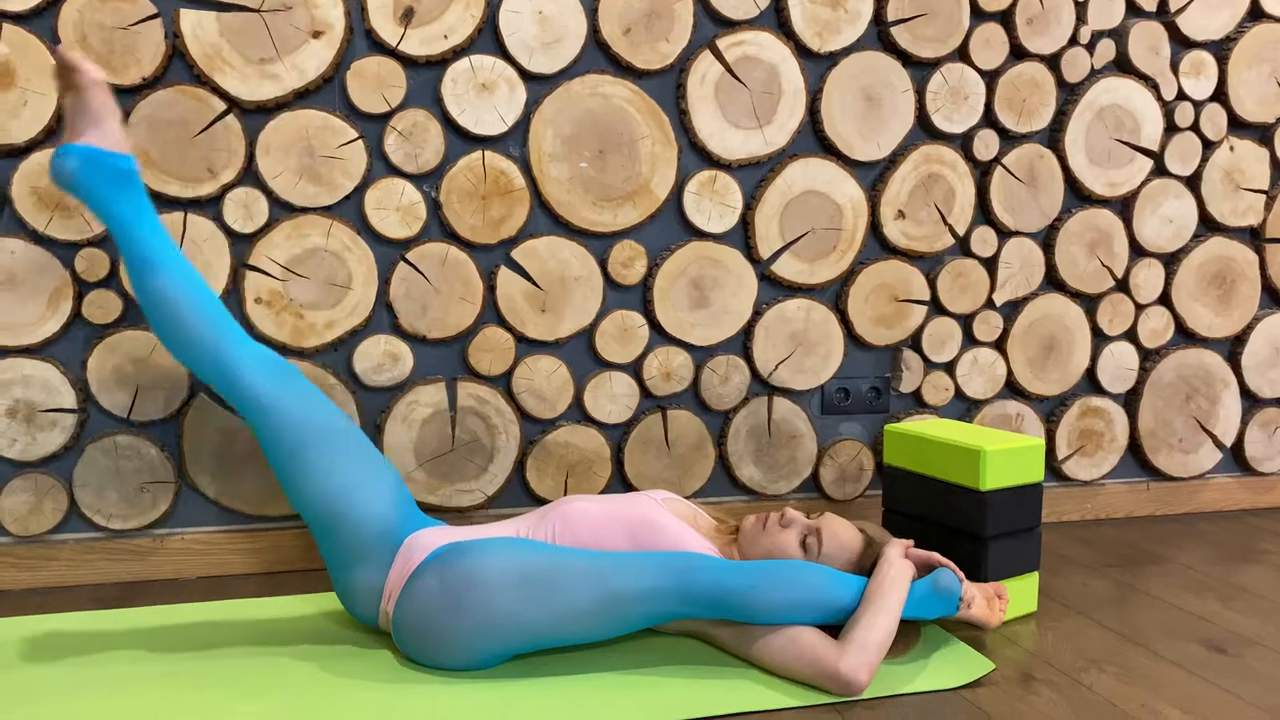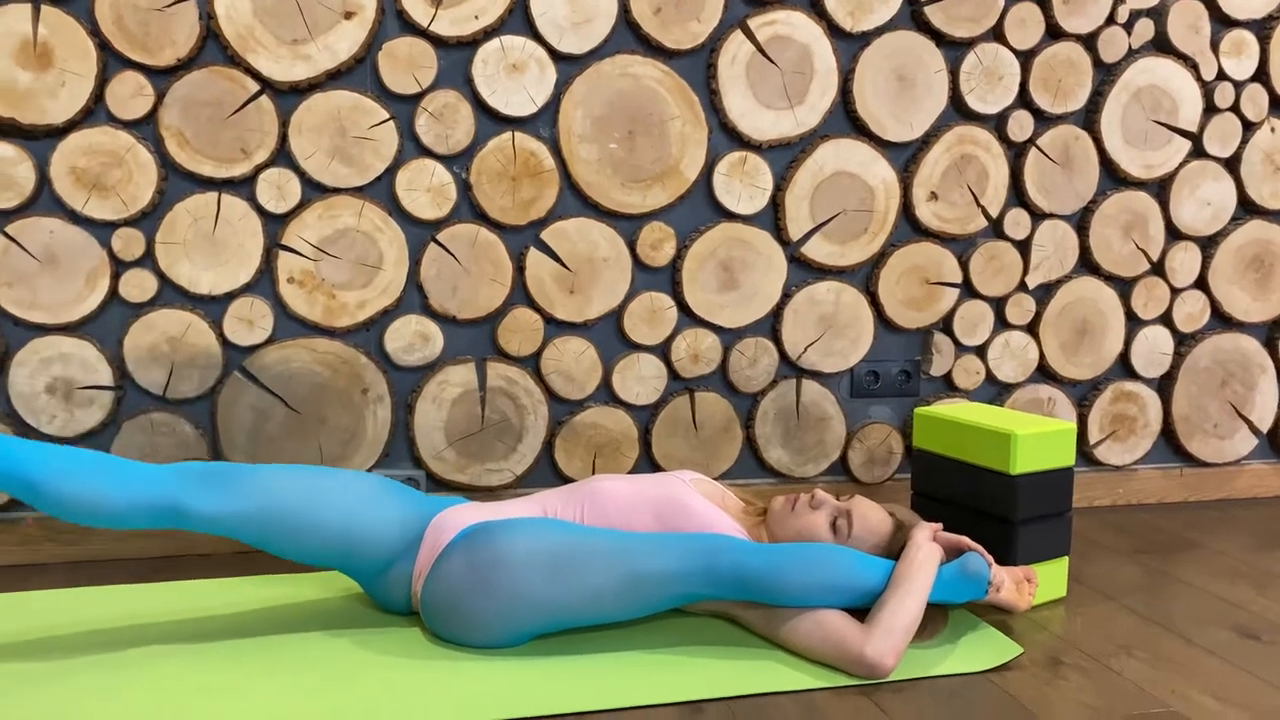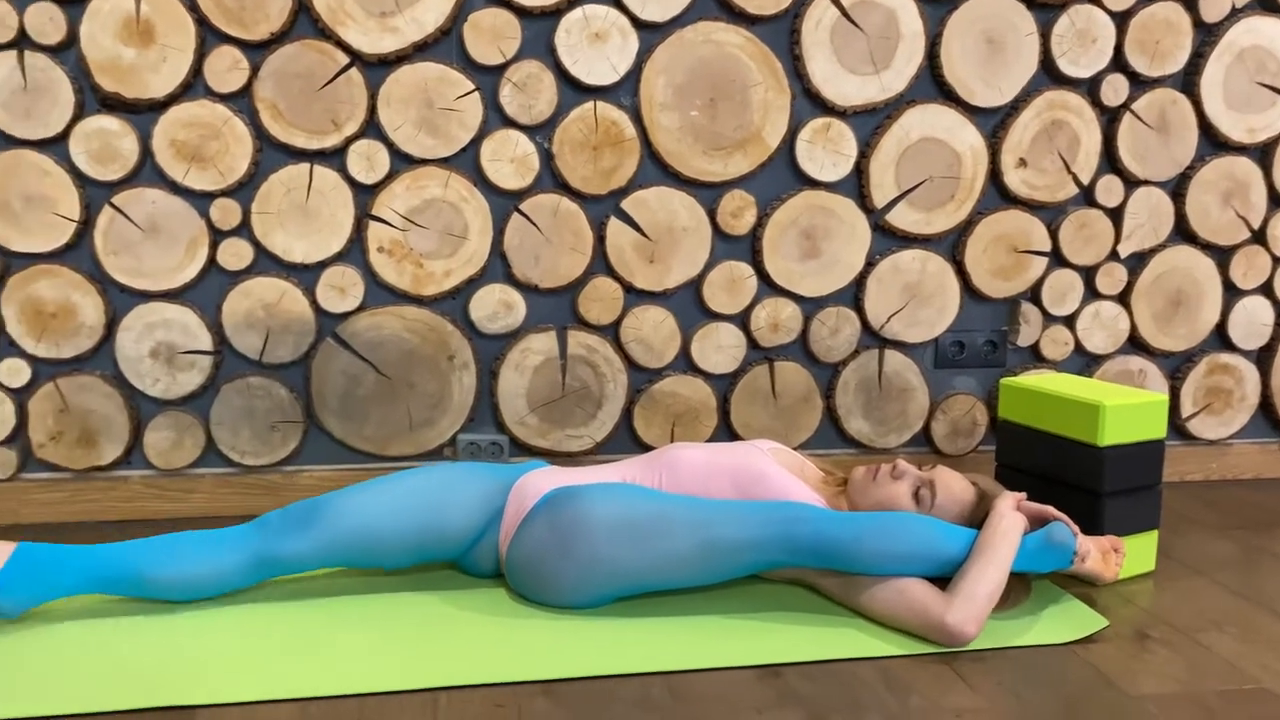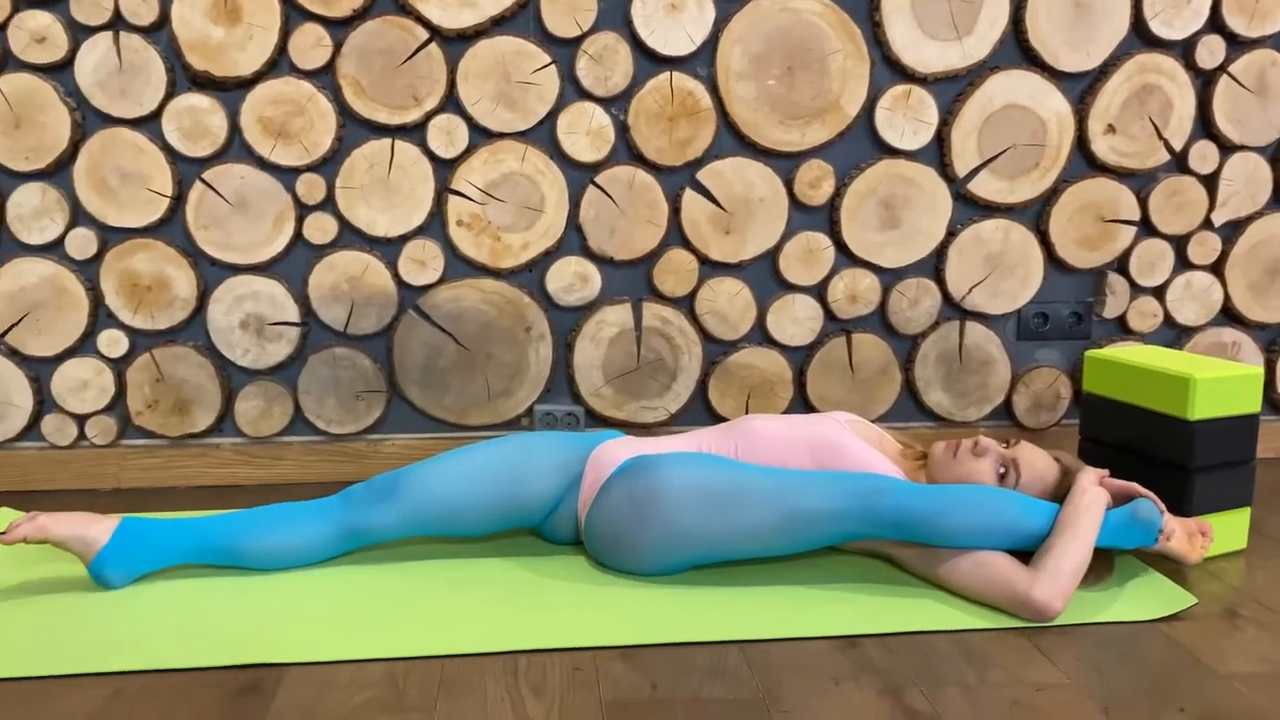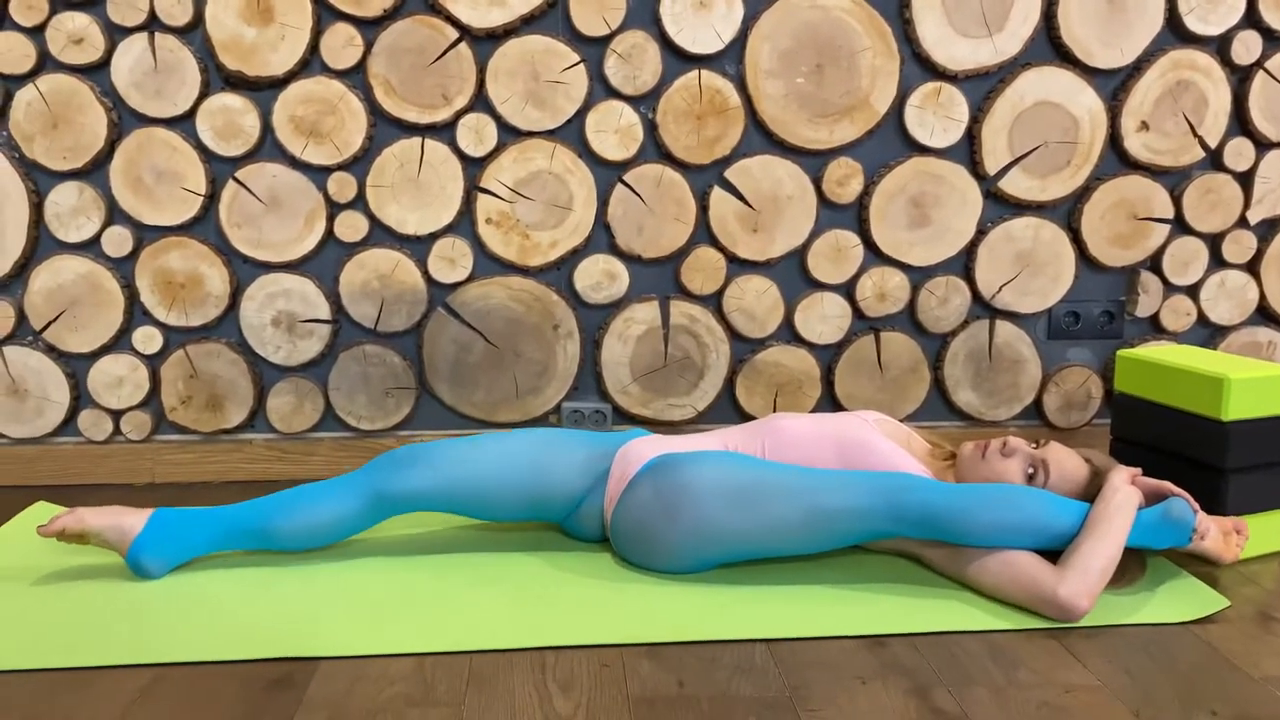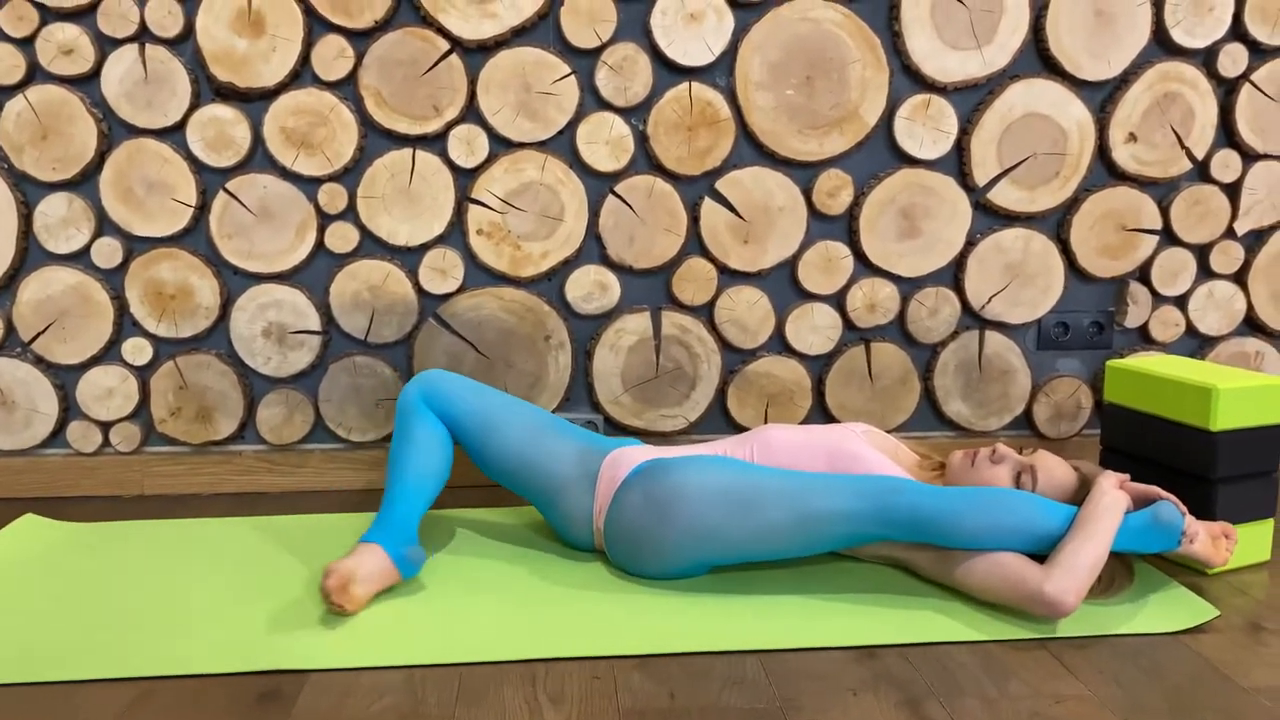
dt=0.7s
person 1, frame 1
left shoulder: (730, 597)
right shoulder: (701, 524)
left elbow: (849, 673)
left wrist: (897, 581)
left hip: (448, 604)
right hip: (401, 557)
person 1, frame 2
left shoulder: (759, 575)
right shoulder: (720, 501)
left elbow: (873, 649)
left wrist: (927, 561)
left hip: (477, 582)
right hip: (436, 523)
right knee: (191, 490)
person 1, frame 3
left shoulder: (840, 545)
right shoulder: (797, 468)
left elbow: (955, 620)
left wrist: (1009, 531)
left hip: (563, 549)
right hip: (515, 496)
right knee: (278, 537)
person 1, frame 4
left shoulder: (920, 519)
right shoulder: (876, 438)
left elbow: (1039, 592)
left wrist: (1093, 509)
left hip: (641, 515)
right hip: (599, 463)
right knee: (369, 508)
right ankle: (134, 543)
person 1, frame 5
left shoulder: (944, 516)
right shoulder: (907, 442)
left elbow: (1065, 592)
left wrist: (1124, 507)
left hip: (666, 511)
right hip: (620, 463)
right knee: (398, 471)
right ankle: (170, 530)
person 1, frame 6
left shoulder: (929, 519)
right shoulder: (896, 455)
left elbow: (1051, 590)
left wrist: (1106, 507)
left hip: (657, 508)
right hip: (618, 469)
right knee: (434, 389)
right ankle: (390, 545)
